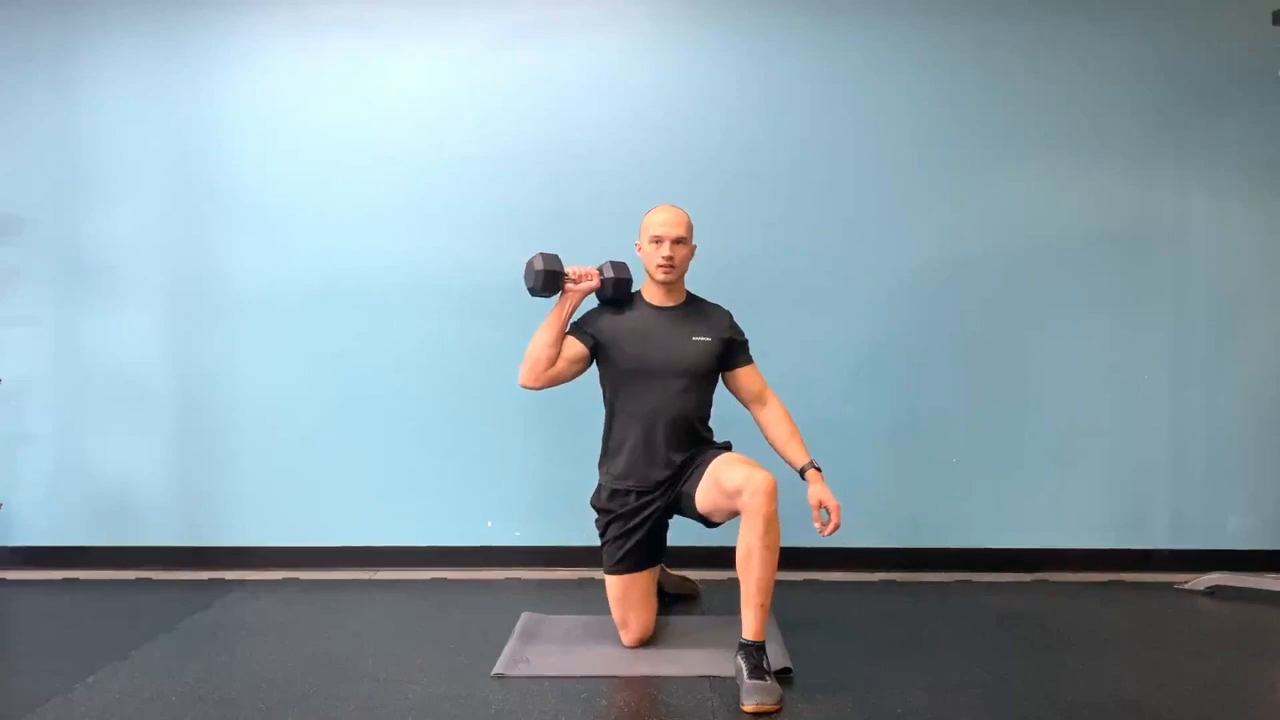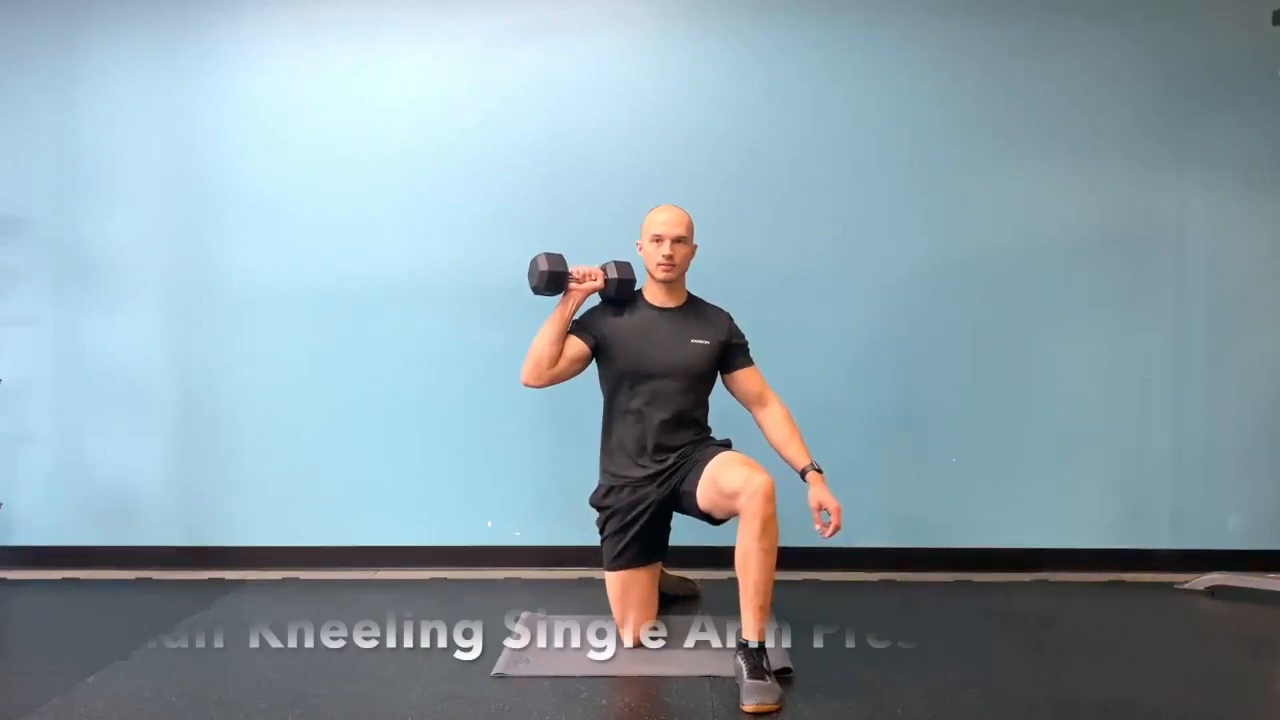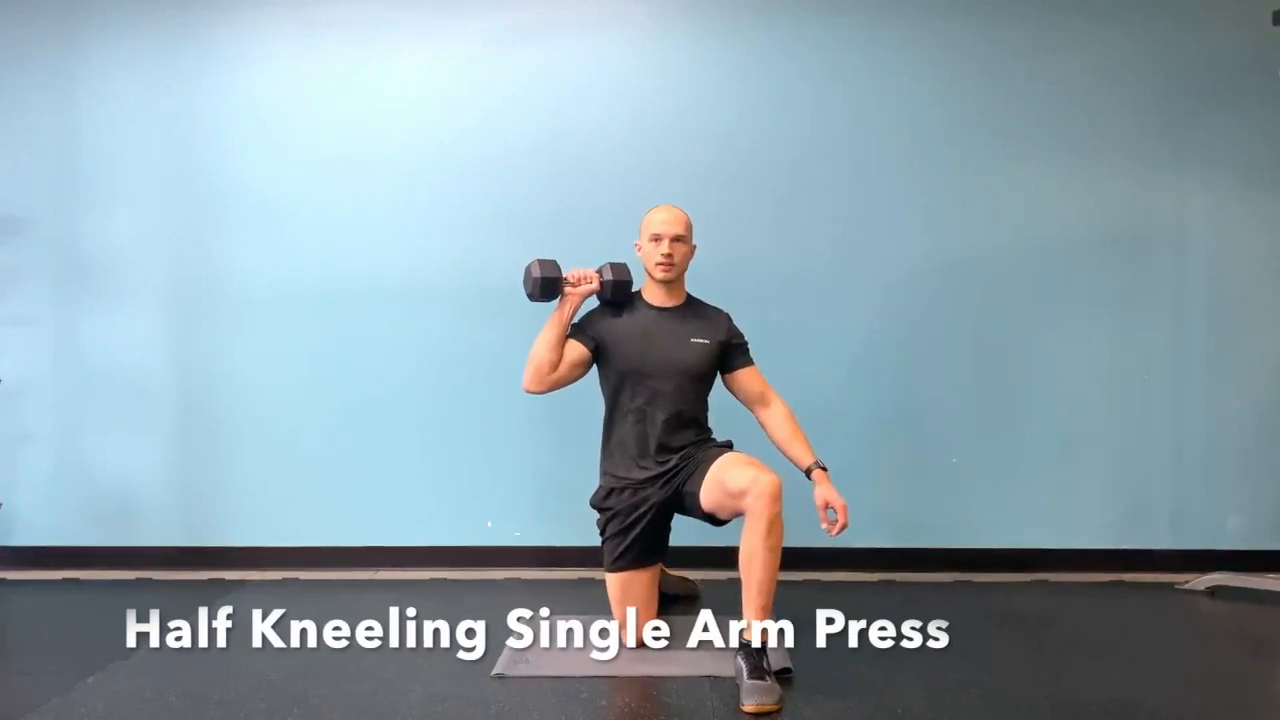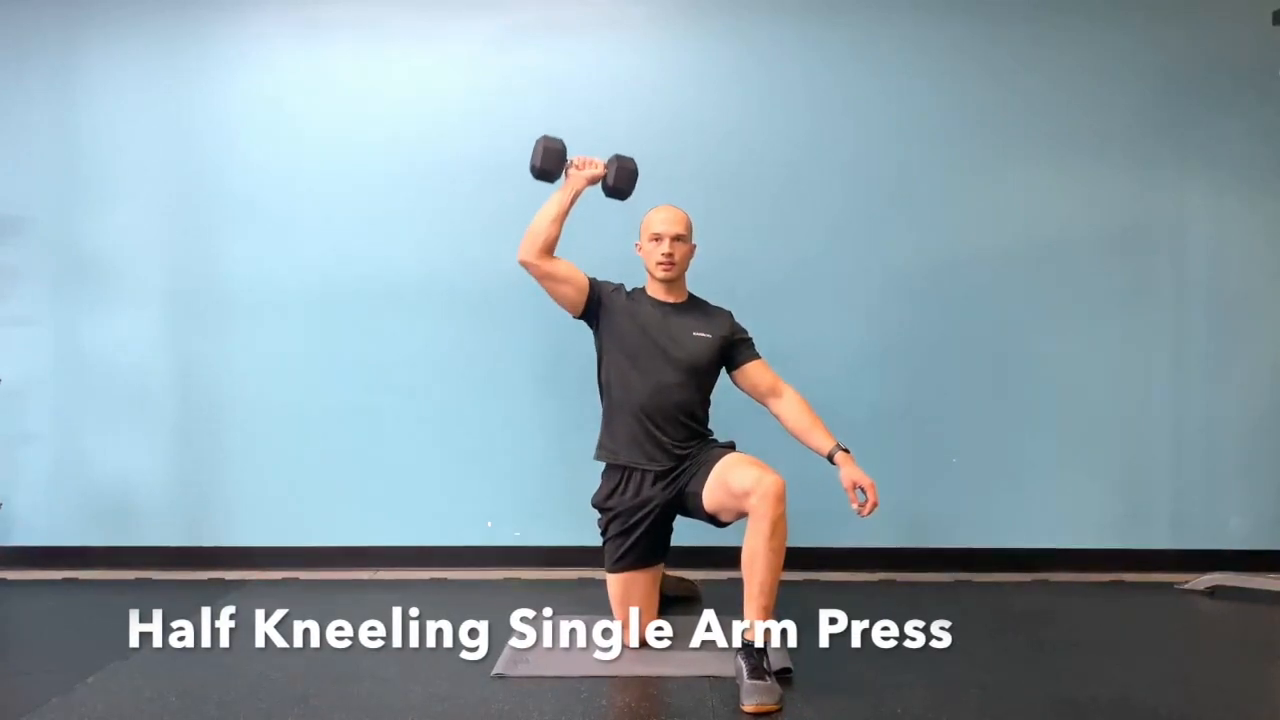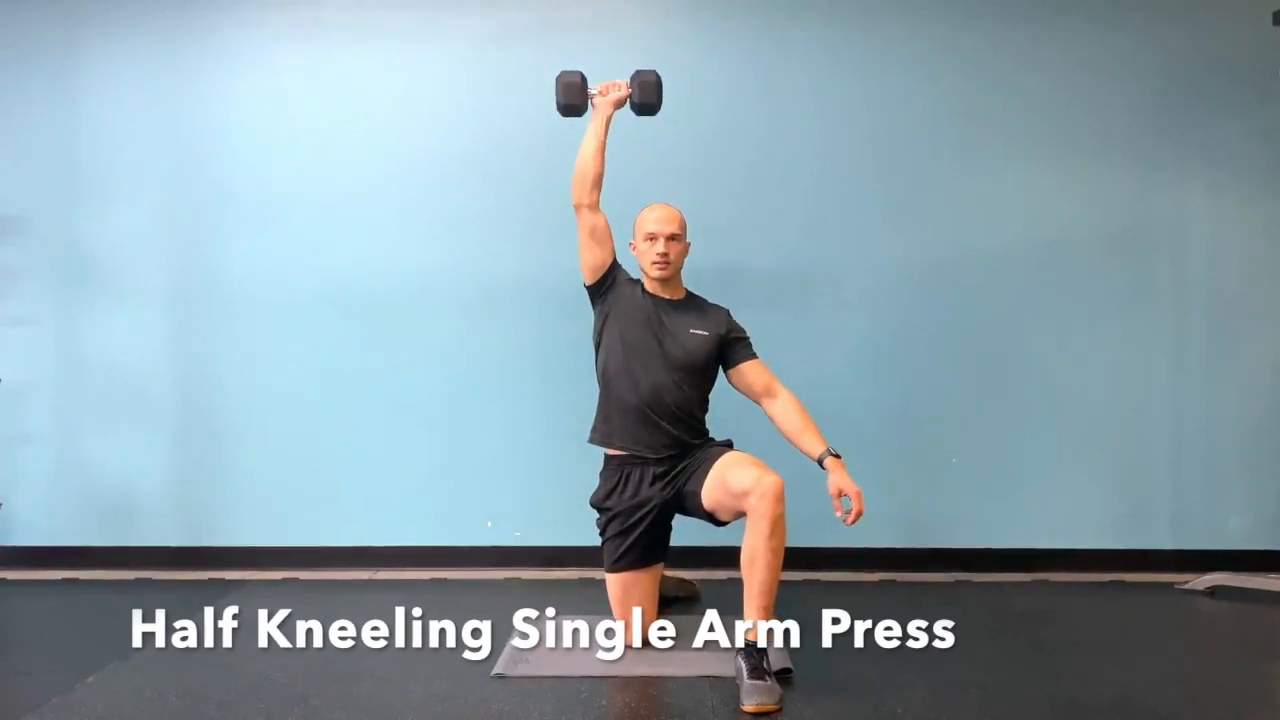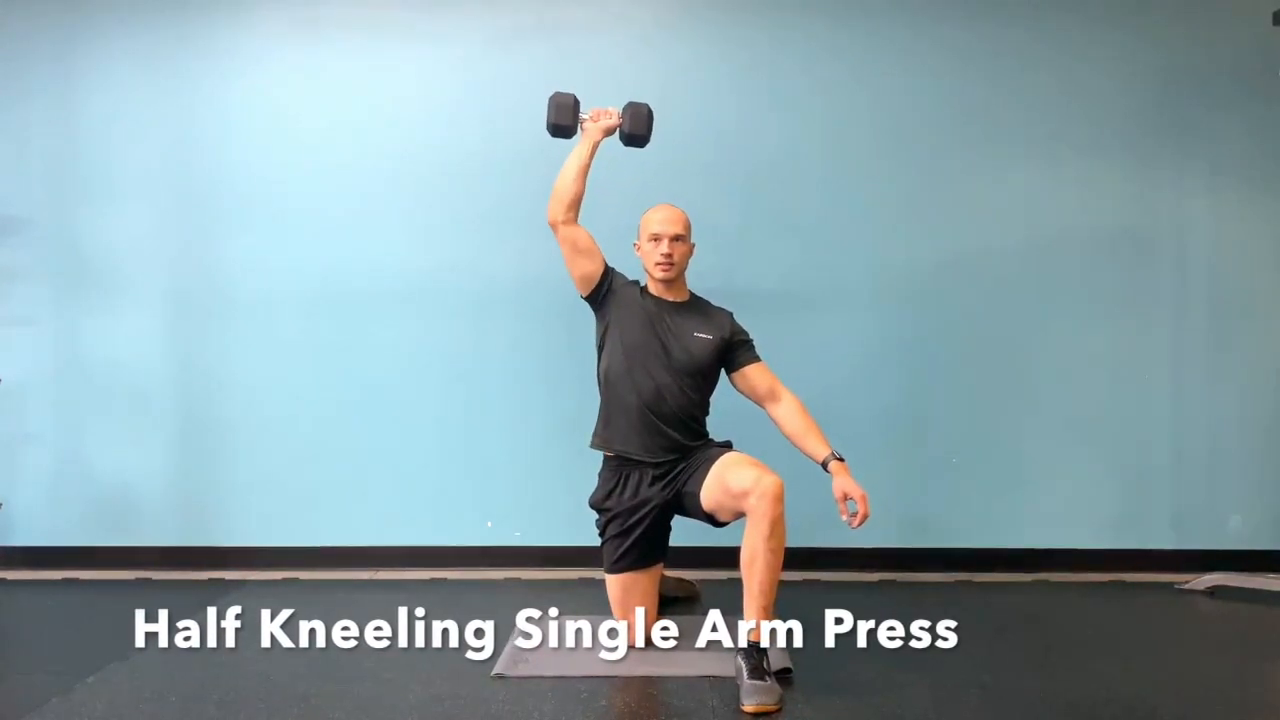
dt=0.5s
person 1, frame 1
left shoulder: (717, 323)
right shoulder: (606, 319)
left elbow: (763, 402)
right elbow: (533, 377)
left wrist: (812, 474)
right wrist: (566, 302)
left hip: (695, 466)
right hip: (628, 485)
left knee: (759, 486)
right knee: (635, 636)
left ankle: (752, 652)
right ankle: (654, 577)
person 1, frame 2
left shoulder: (717, 325)
right shoulder: (607, 318)
left elbow: (763, 404)
right elbow: (535, 375)
left wrist: (813, 475)
right wrist: (569, 301)
left hip: (692, 461)
right hip: (628, 480)
left knee: (758, 488)
right knee: (635, 635)
left ankle: (751, 650)
right ankle: (655, 579)
person 1, frame 3
left shoulder: (716, 325)
right shoulder: (606, 320)
left elbow: (765, 403)
right elbow: (537, 382)
left wrist: (817, 473)
right wrist: (567, 306)
left hip: (694, 462)
right hip: (628, 482)
left knee: (764, 487)
right knee: (634, 635)
left ankle: (752, 650)
right ankle: (655, 578)
person 1, frame 4
left shoulder: (718, 323)
right shoulder: (610, 304)
left elbow: (777, 394)
right elbow: (532, 257)
left wrist: (840, 457)
right wrist: (573, 185)
left hip: (696, 464)
right hip: (630, 480)
left knee: (767, 488)
right knee: (635, 638)
left ankle: (752, 650)
right ankle: (661, 578)
person 1, frame 5
left shoulder: (716, 322)
right shoulder: (612, 294)
left elbow: (771, 395)
right elbow: (585, 202)
left wrist: (831, 461)
right wrist: (604, 114)
left hip: (694, 462)
right hip: (627, 476)
left knee: (766, 488)
right knee: (634, 634)
left ankle: (752, 650)
right ankle: (663, 581)
person 1, frame 6
left shoulder: (719, 324)
right shoulder: (613, 298)
left elbow: (774, 397)
right elbow: (562, 218)
left wrist: (834, 463)
right wrist: (592, 138)
left hip: (693, 463)
right hip: (627, 477)
left knee: (766, 488)
right knee: (635, 635)
left ankle: (752, 651)
right ankle: (657, 578)
